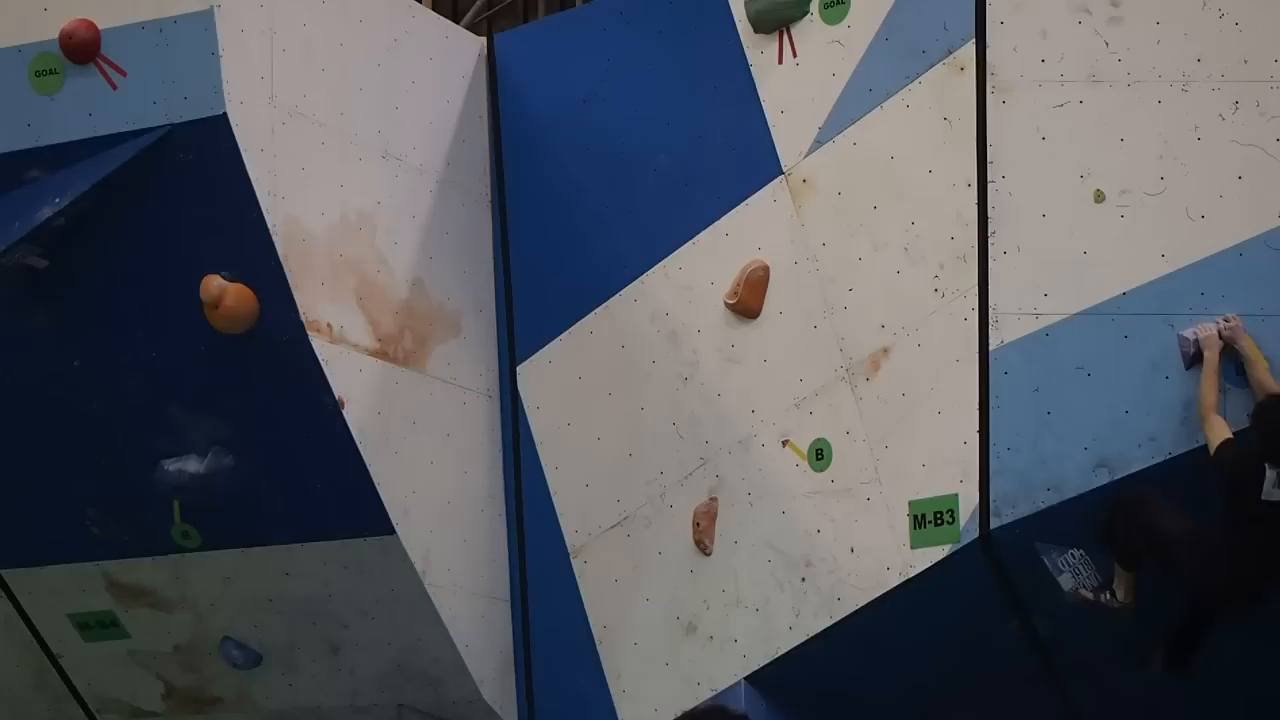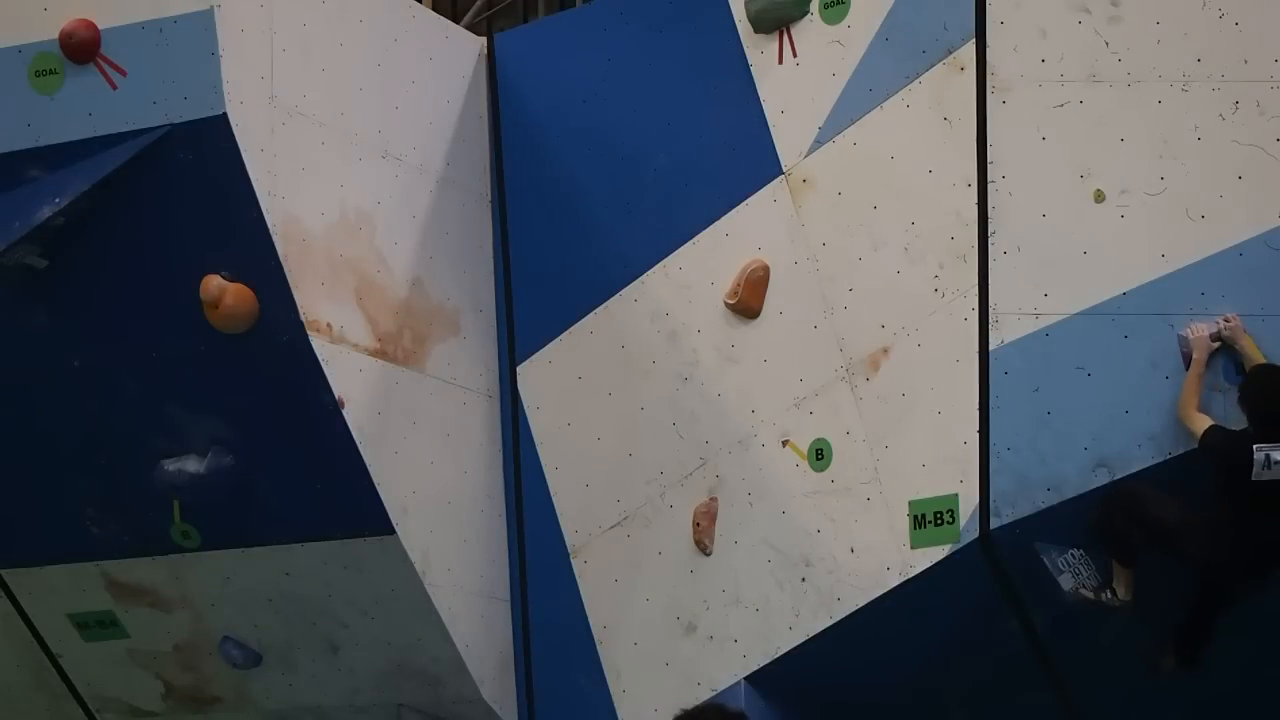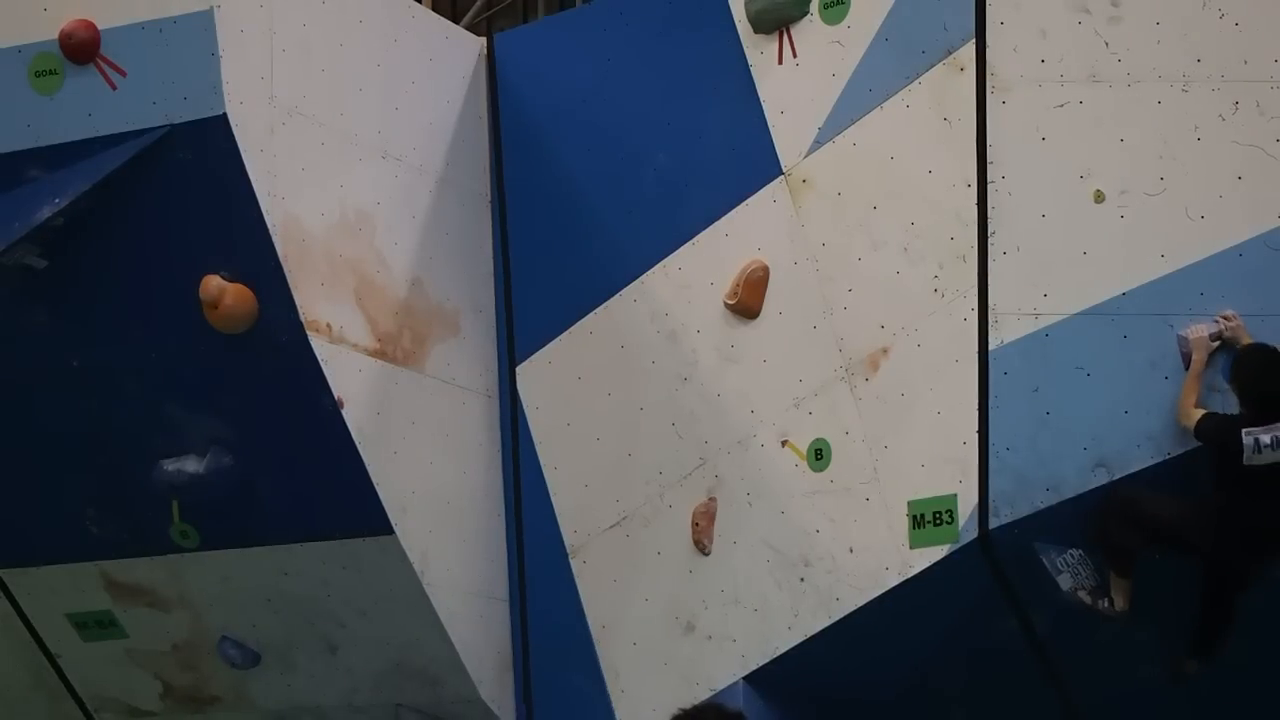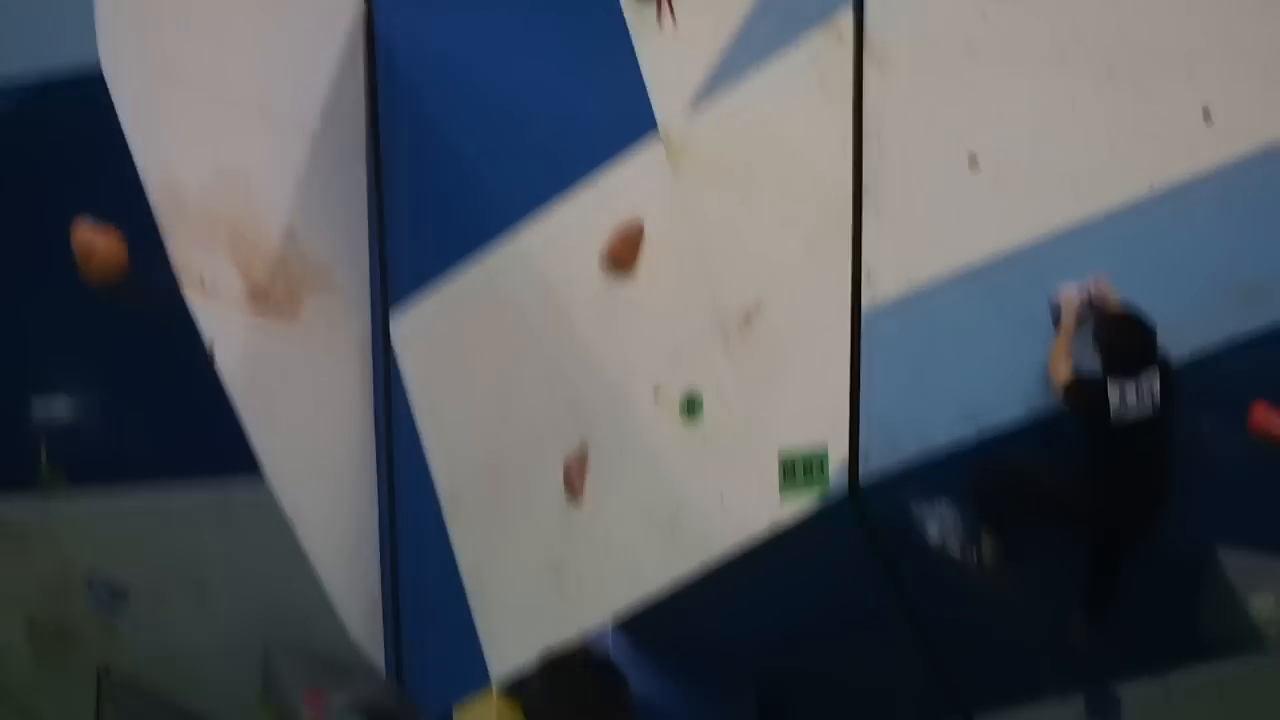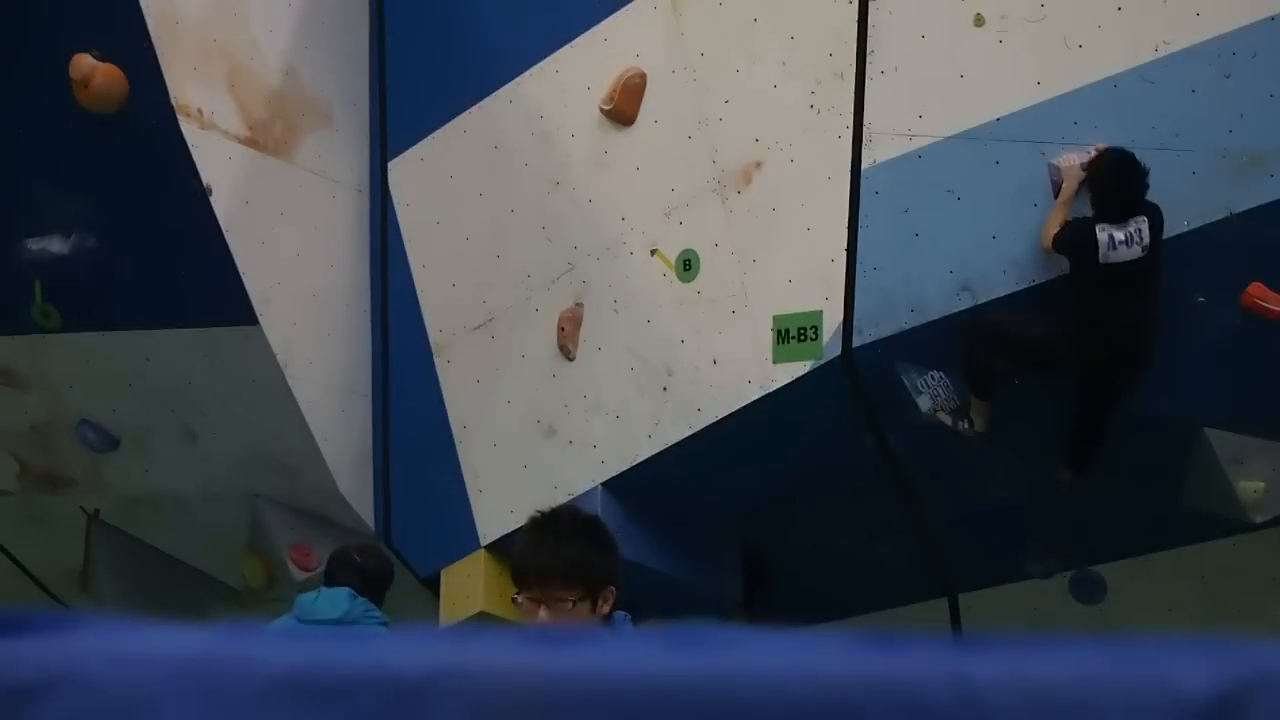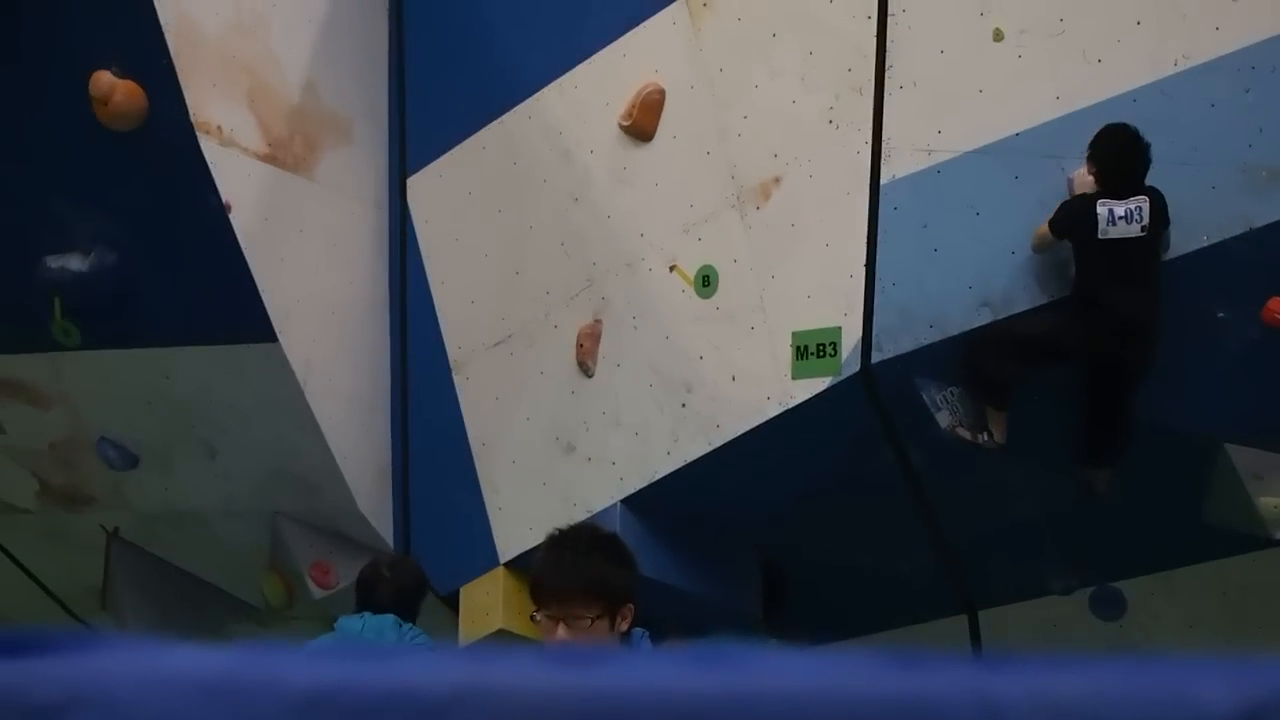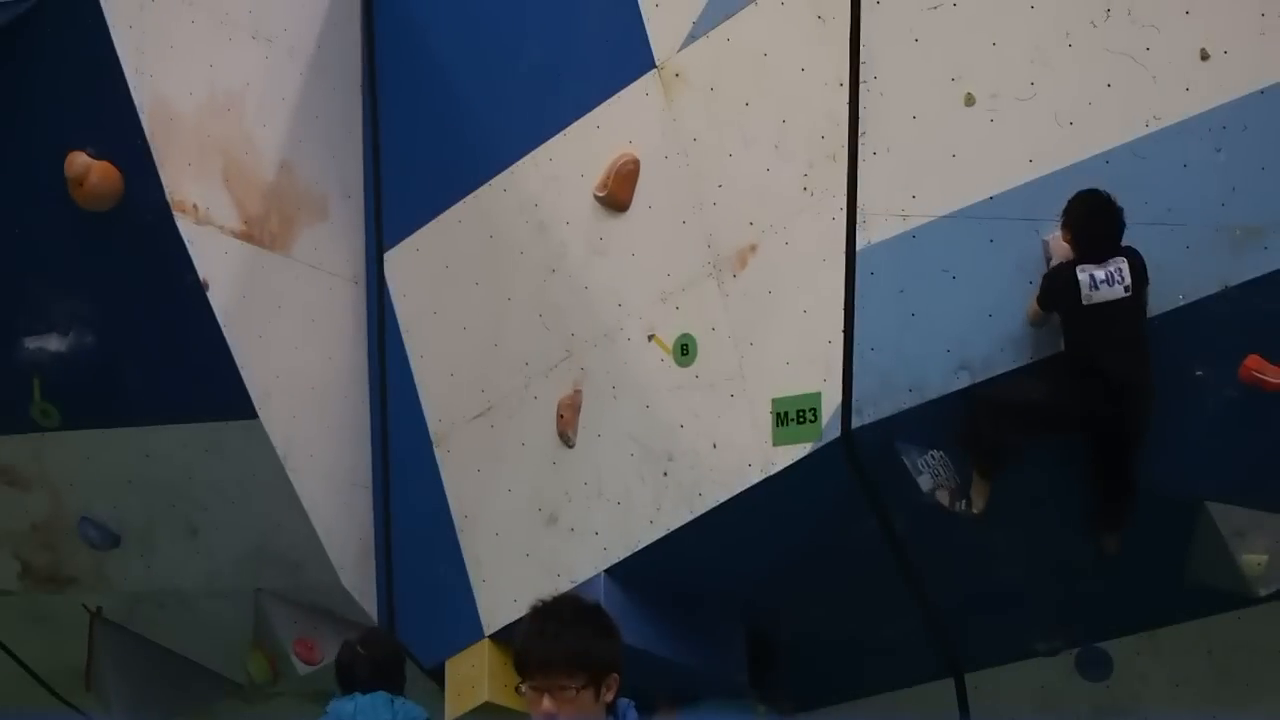
dt=0.3s
person 1, frame 1
left shoulder: (1242, 464)
left elbow: (1208, 412)
left wrist: (1212, 354)
right wrist: (1243, 343)
left hip: (1216, 569)
left knee: (1132, 506)
right knee: (1205, 607)
left ankle: (1122, 592)
right ankle: (1173, 659)
person 1, frame 2
left shoulder: (1232, 447)
left elbow: (1187, 412)
left wrist: (1200, 355)
right wrist: (1242, 342)
left hip: (1216, 547)
left knee: (1123, 502)
right knee: (1212, 597)
left ankle: (1122, 590)
right ankle: (1182, 657)
person 1, frame 3
left shoulder: (1223, 430)
left elbow: (1186, 409)
left wrist: (1200, 357)
right wrist: (1245, 341)
left hip: (1217, 532)
left knee: (1120, 509)
right knee: (1220, 598)
left ankle: (1120, 598)
right ankle: (1195, 658)
person 1, frame 4
left shoulder: (1094, 391)
right shoulder: (1161, 375)
left elbow: (1058, 372)
right elbow: (1136, 338)
left wrist: (1070, 320)
right wrist: (1115, 309)
left hip: (1100, 497)
right hip: (1145, 502)
left knee: (1000, 487)
right knee: (1109, 555)
left ankle: (990, 553)
right ankle: (1091, 619)
person 1, frame 5
left shoulder: (1084, 233)
right shoulder: (1152, 217)
left elbow: (1048, 239)
left wrist: (1068, 188)
right wrist: (1114, 167)
left hip: (1084, 345)
right hip: (1134, 354)
left knee: (984, 333)
right knee: (1096, 409)
left ankle: (978, 421)
right ankle: (1072, 470)
person 1, frame 6
left shoulder: (1082, 209)
right shoulder: (1155, 202)
left elbow: (1039, 242)
left hip: (1087, 328)
right hip: (1138, 337)
left knee: (991, 344)
right knee: (1111, 404)
left ankle: (995, 431)
right ankle: (1100, 469)
person 1, frame 7
left shoulder: (1063, 277)
right shoulder: (1134, 262)
left elbow: (1035, 317)
left hip: (1079, 391)
right hip: (1132, 395)
left knee: (989, 406)
right knee: (1116, 468)
left ankle: (978, 498)
right ankle: (1110, 533)
